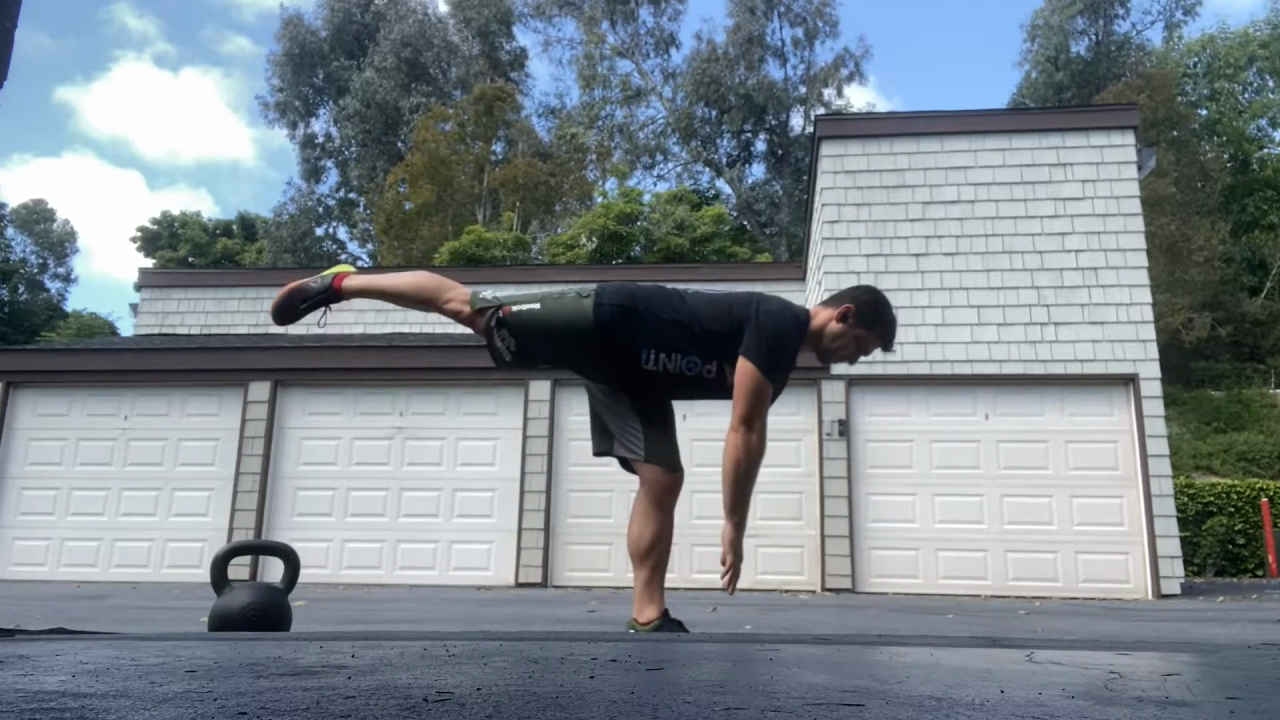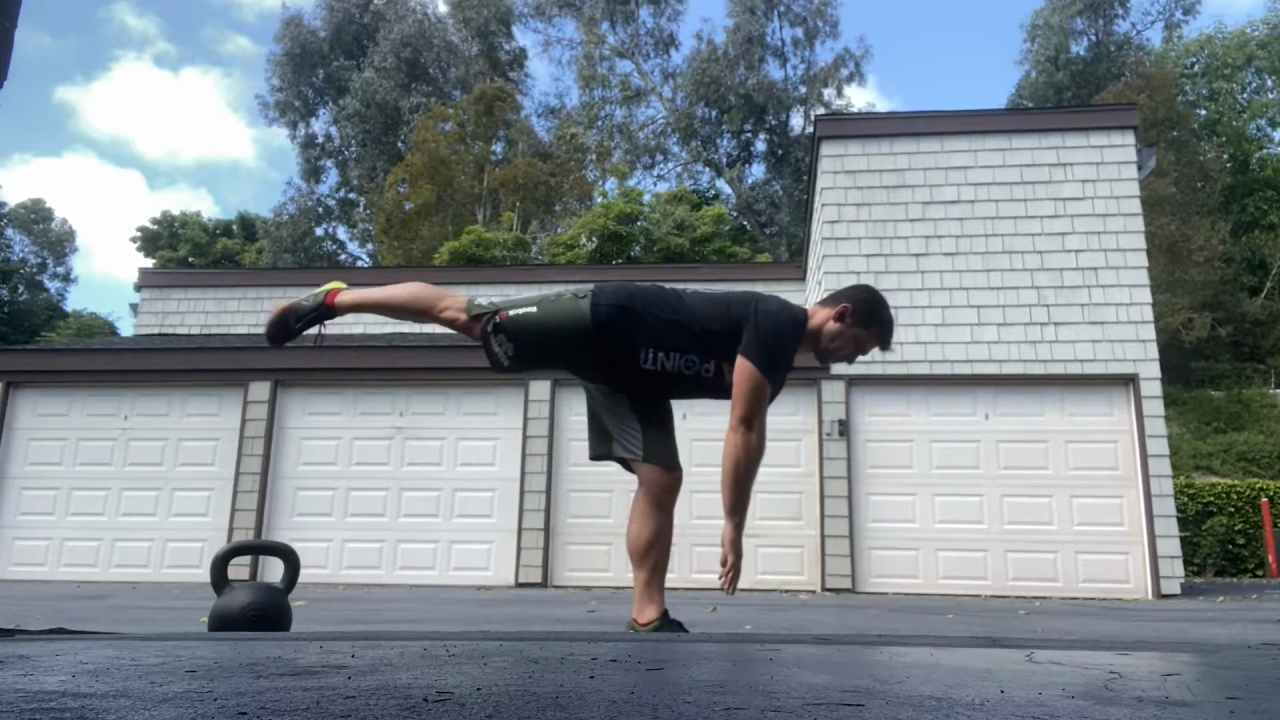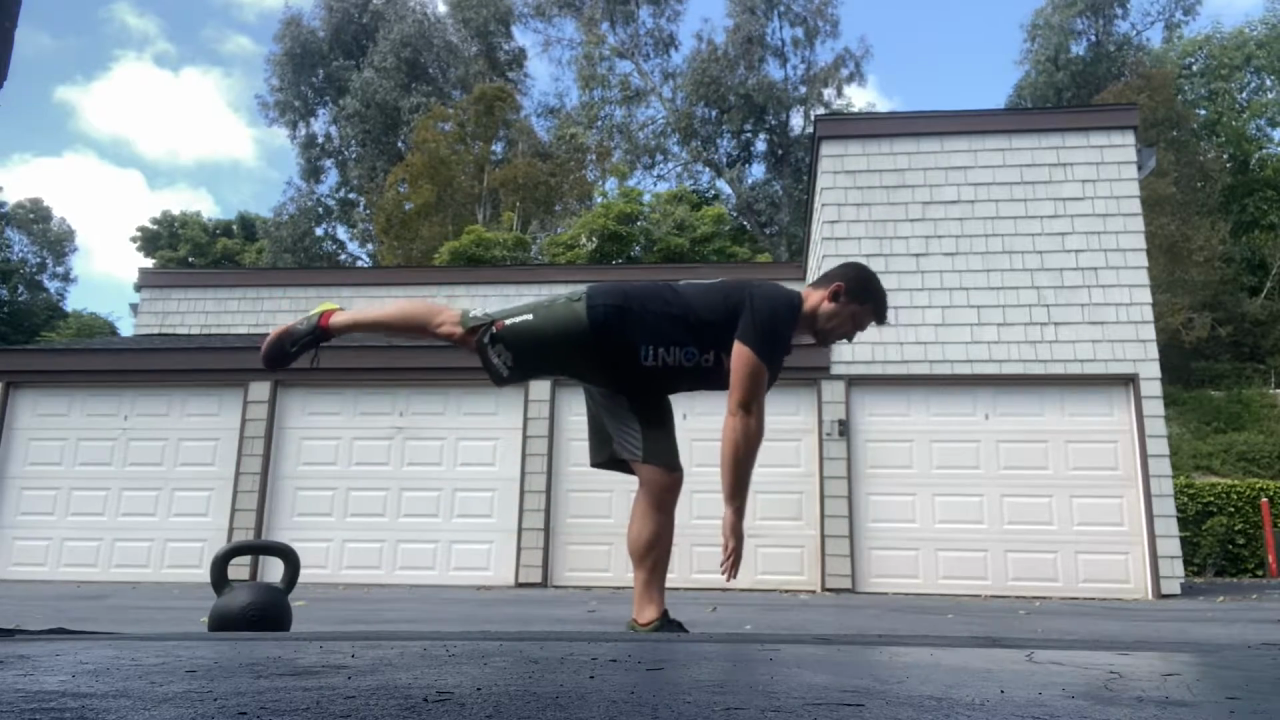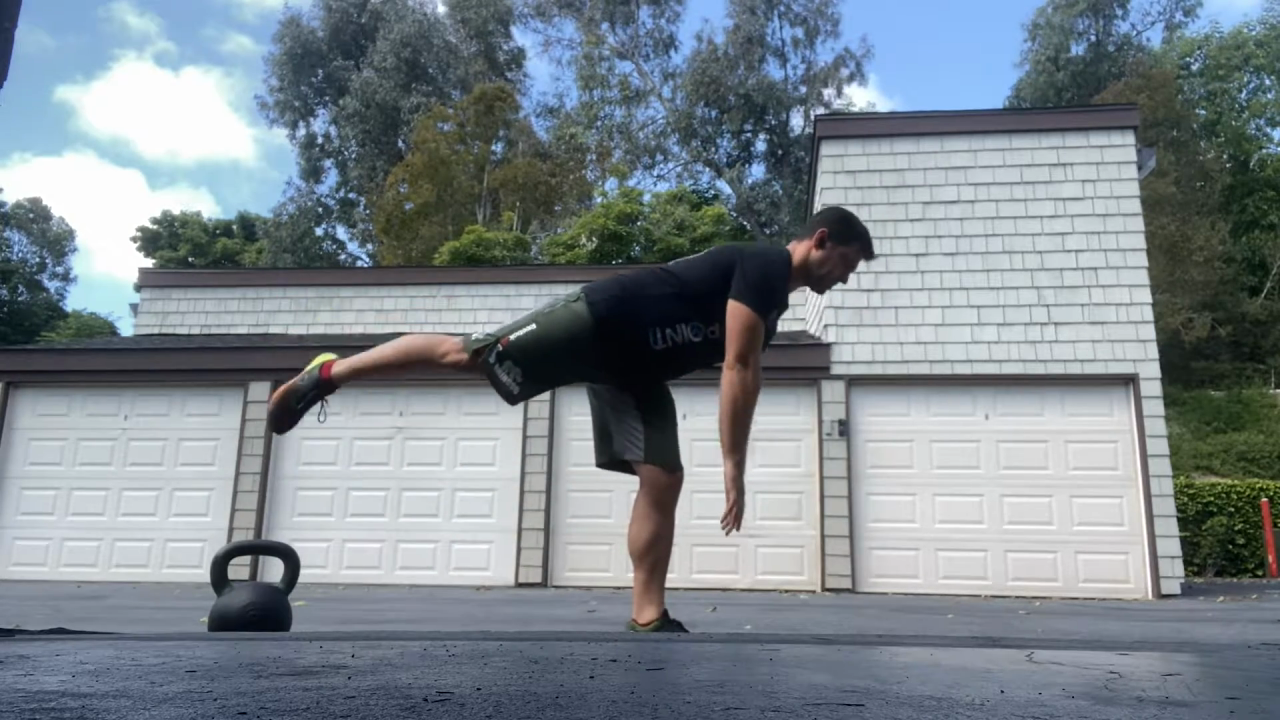
dt=0.2s
person 1, frame 1
left shoulder: (780, 360)
right shoulder: (778, 323)
left elbow: (750, 436)
right elbow: (743, 433)
left wrist: (735, 525)
right wrist: (732, 527)
left hip: (629, 371)
right hip: (599, 325)
left knee: (663, 481)
right knee: (464, 305)
left ankle: (648, 614)
right ankle: (340, 283)
person 1, frame 2
left shoulder: (779, 356)
right shoulder: (776, 323)
left elbow: (749, 434)
right elbow: (742, 432)
left wrist: (735, 524)
right wrist: (733, 527)
left hip: (627, 369)
right hip: (599, 323)
left knee: (662, 481)
right knee: (462, 313)
left ankle: (648, 615)
right ankle: (334, 300)
person 1, frame 3
left shoulder: (779, 335)
right shoulder: (773, 305)
left elbow: (747, 418)
right elbow: (740, 416)
left wrist: (731, 508)
right wrist: (734, 512)
left hip: (629, 370)
right hip: (597, 327)
left knee: (662, 483)
right knee: (457, 326)
left ankle: (648, 615)
right ankle: (325, 324)
person 1, frame 4
left shoulder: (772, 292)
right shoulder: (765, 263)
left elbow: (742, 374)
right elbow: (738, 370)
left wrist: (735, 466)
right wrist: (734, 467)
left hip: (636, 366)
right hip: (598, 324)
left knee: (663, 482)
right knee: (463, 354)
left ankle: (648, 616)
right ankle: (330, 374)
